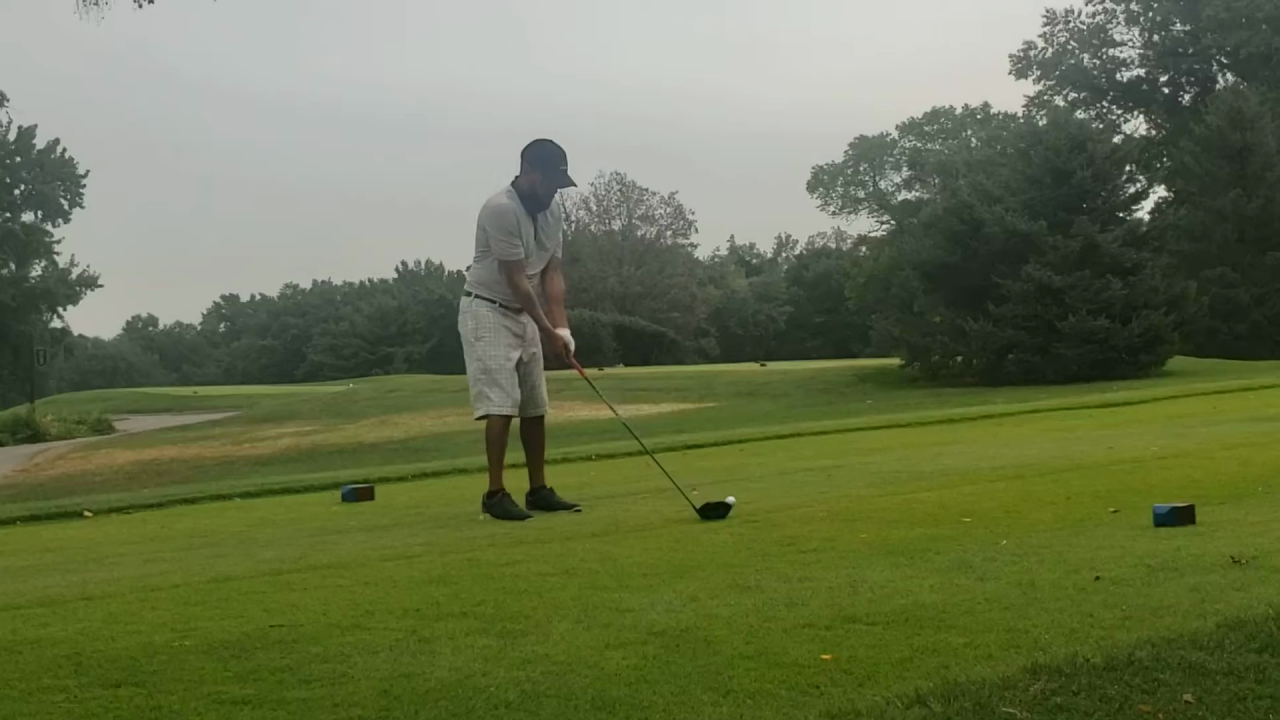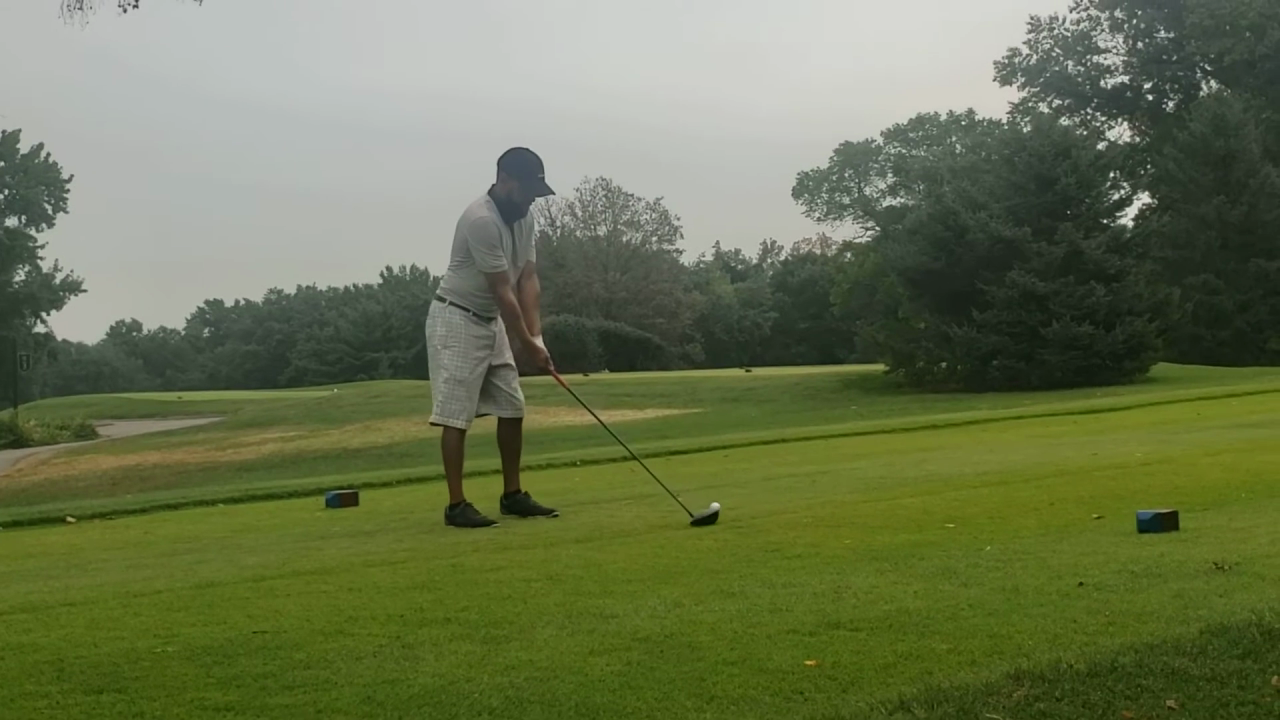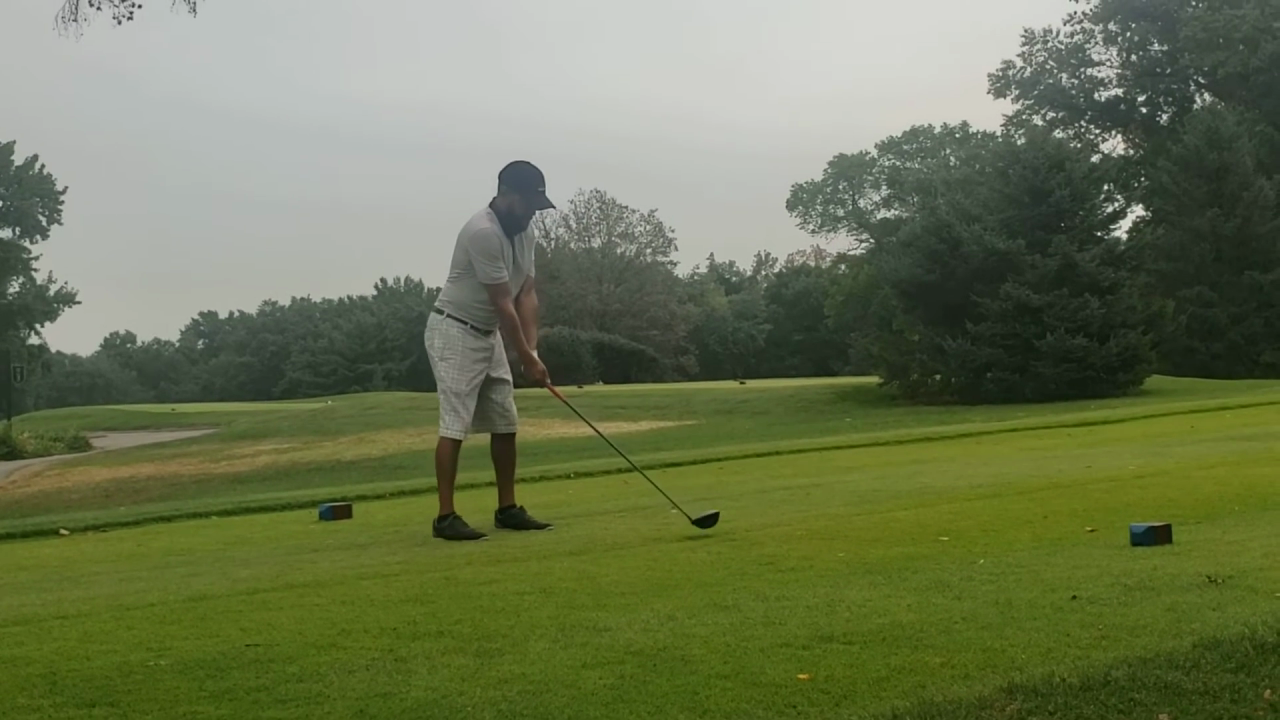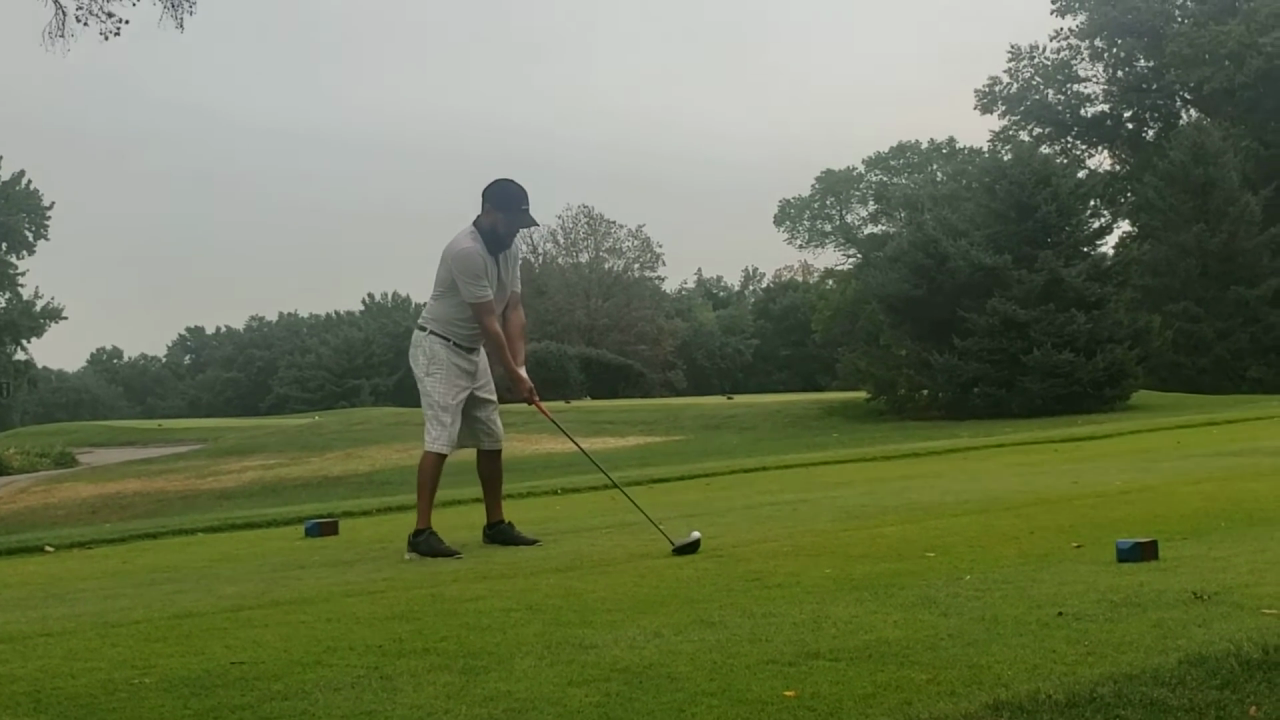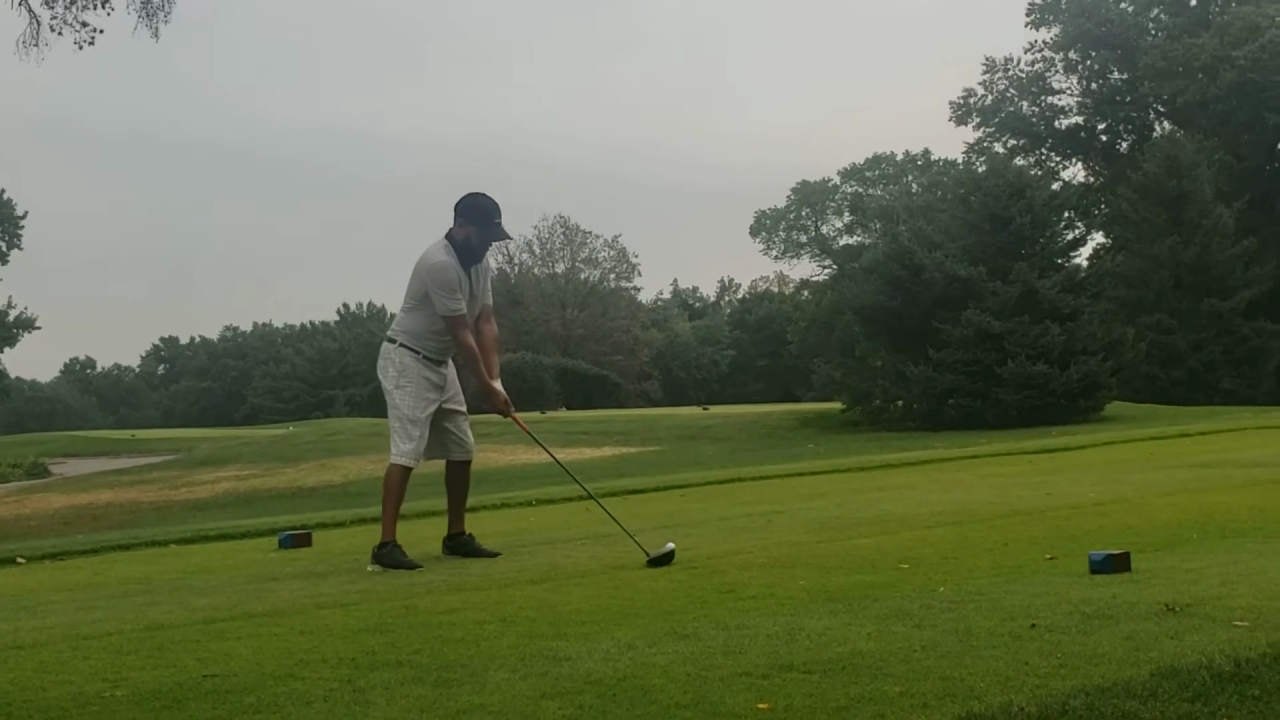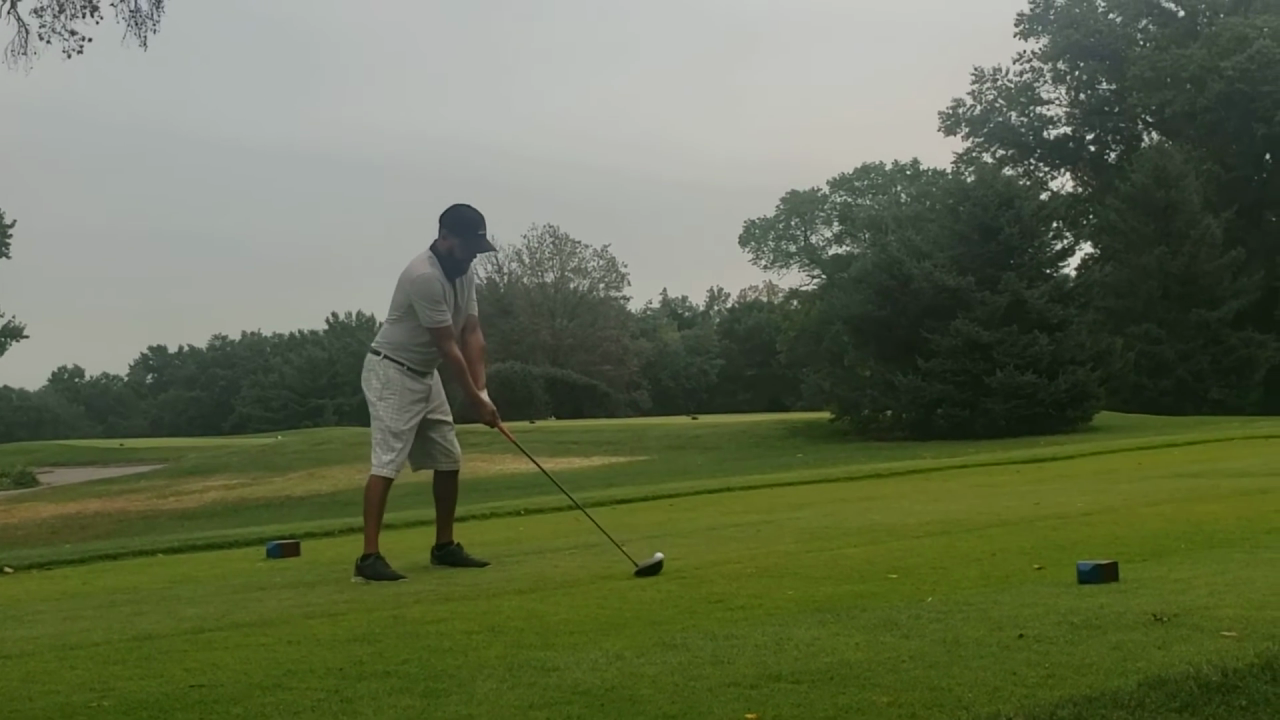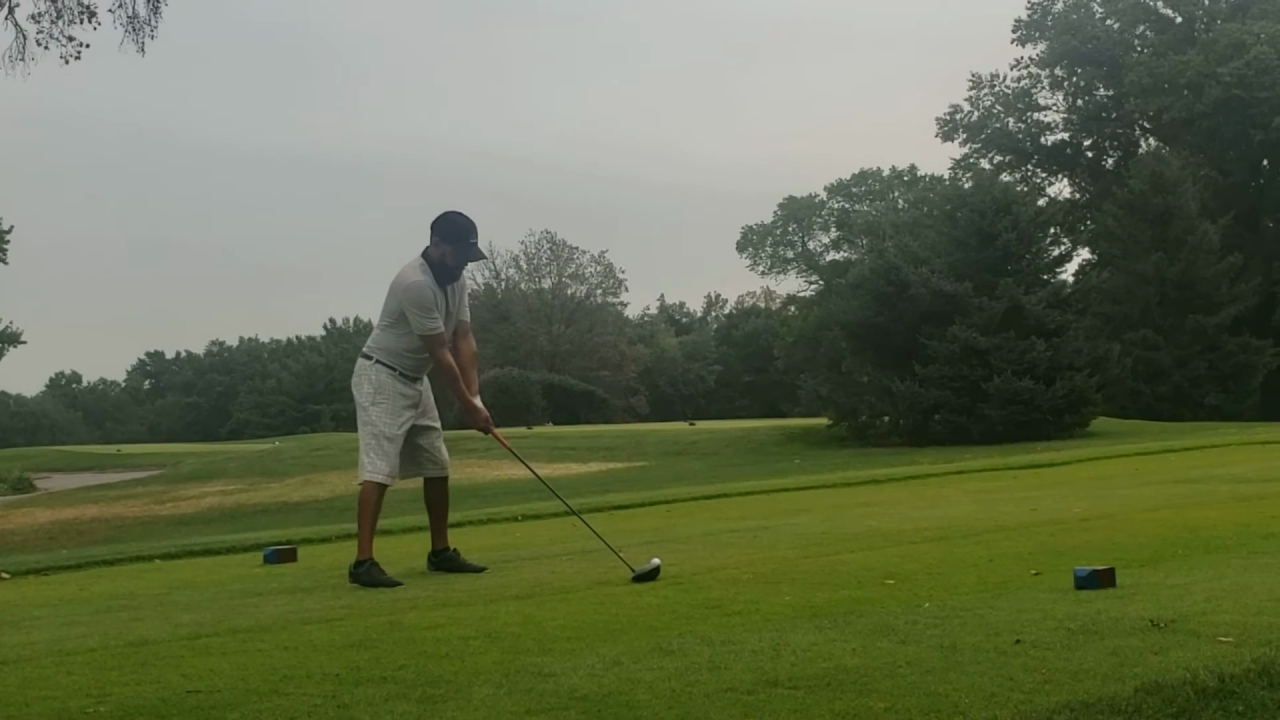
dt=0.7s
person 1, frame 1
left shoulder: (552, 211)
right shoulder: (501, 209)
left elbow: (552, 274)
right elbow: (516, 279)
left wrist: (561, 327)
right wrist: (547, 331)
left hip: (522, 315)
right hip: (487, 311)
left knee: (535, 406)
right knee: (503, 401)
left ankle: (538, 490)
right ankle: (495, 493)
person 1, frame 2
left shoulder: (524, 218)
right shoulder: (481, 220)
left elbow: (527, 279)
right elbow: (502, 291)
left wrist: (536, 336)
right wrist: (528, 345)
left hip: (491, 322)
right hip: (457, 320)
left knee: (512, 408)
right knee: (456, 413)
left ankle: (512, 495)
right ankle: (456, 504)
person 1, frame 3
left shoulder: (524, 232)
right shoulder: (482, 232)
left elbow: (526, 294)
right elbow: (502, 303)
left wrist: (532, 350)
right wrist: (527, 358)
left hip: (488, 334)
right hip: (454, 331)
left knee: (505, 423)
right knee: (457, 424)
left ankle: (507, 509)
right ankle: (445, 517)
person 1, frame 4
left shoulder: (509, 250)
right shoulder: (466, 251)
left elbow: (513, 311)
right elbow: (488, 322)
left wrist: (521, 368)
right wrist: (514, 376)
left hip: (472, 352)
right hip: (438, 349)
left knee: (491, 439)
right knee: (441, 439)
left ankle: (496, 524)
right ankle: (421, 532)
person 1, frame 5
left shoulder: (480, 263)
right shoulder: (439, 264)
left elbow: (485, 324)
right elbow: (462, 334)
left wrist: (496, 381)
right wrist: (488, 390)
left hip: (439, 363)
right hip: (407, 361)
left knee: (461, 449)
right knee: (407, 452)
left ankle: (456, 536)
right ankle: (385, 546)
person 1, frame 6
left shoulder: (465, 274)
right shoulder: (424, 276)
left elbow: (472, 335)
right elbow: (448, 346)
left wrist: (482, 391)
right wrist: (475, 401)
left hip: (425, 375)
right hip: (391, 373)
left knee: (449, 460)
right knee: (387, 462)
left ankle: (444, 545)
right ankle: (369, 556)
person 1, frame 7
left shoulder: (456, 279)
right shoulder: (415, 284)
left elbow: (464, 340)
right elbow: (440, 352)
left wrist: (475, 397)
right wrist: (468, 406)
left hip: (414, 380)
right hip: (381, 378)
left knee: (437, 466)
right knee: (380, 469)
left ankle: (440, 551)
right ankle: (363, 562)
